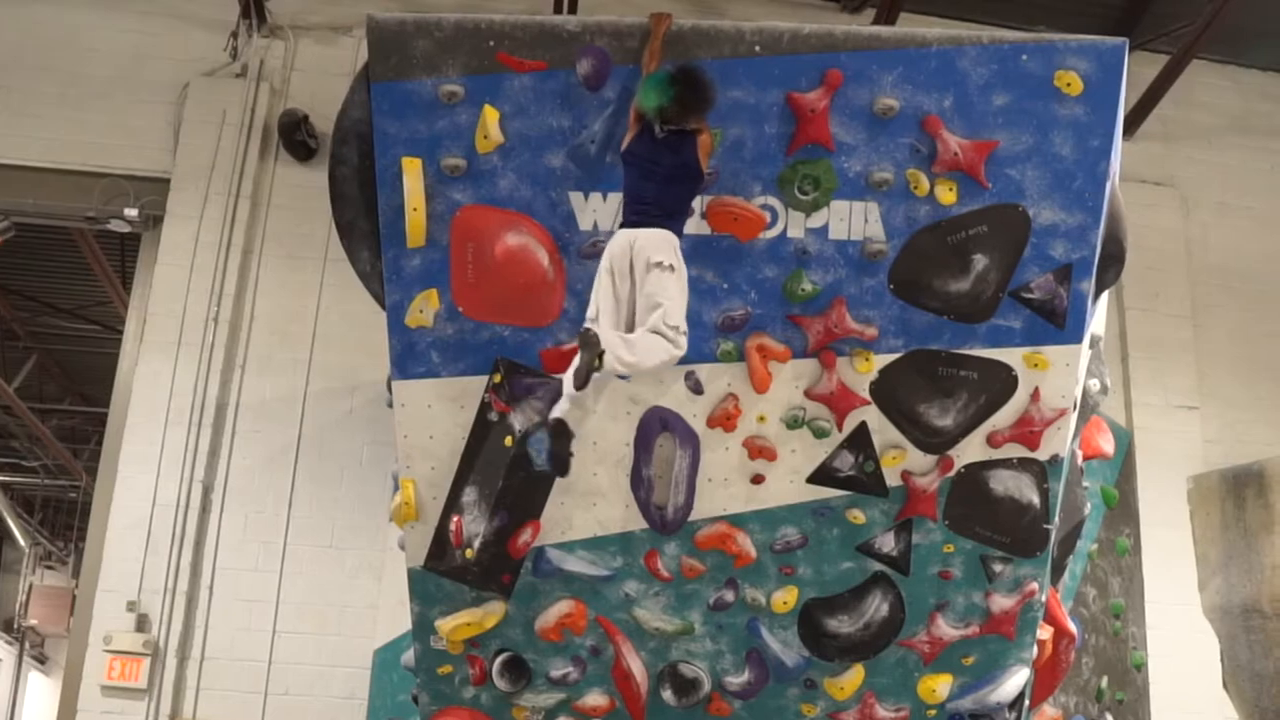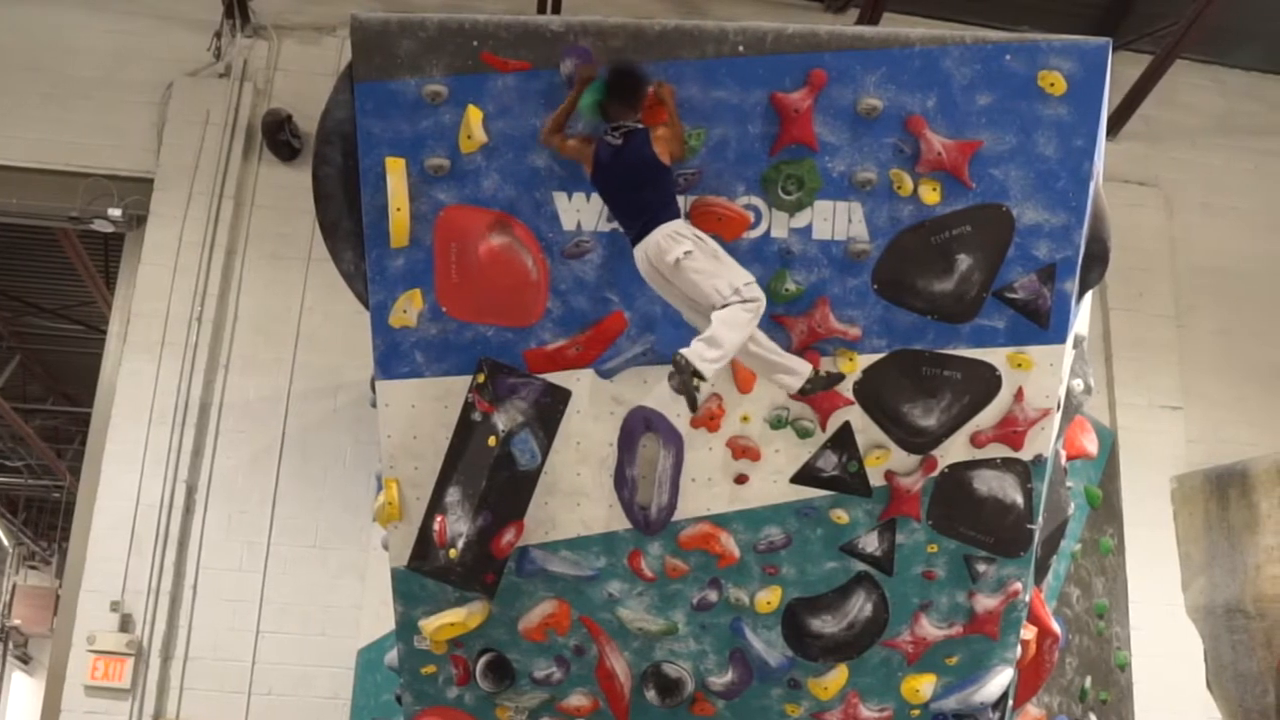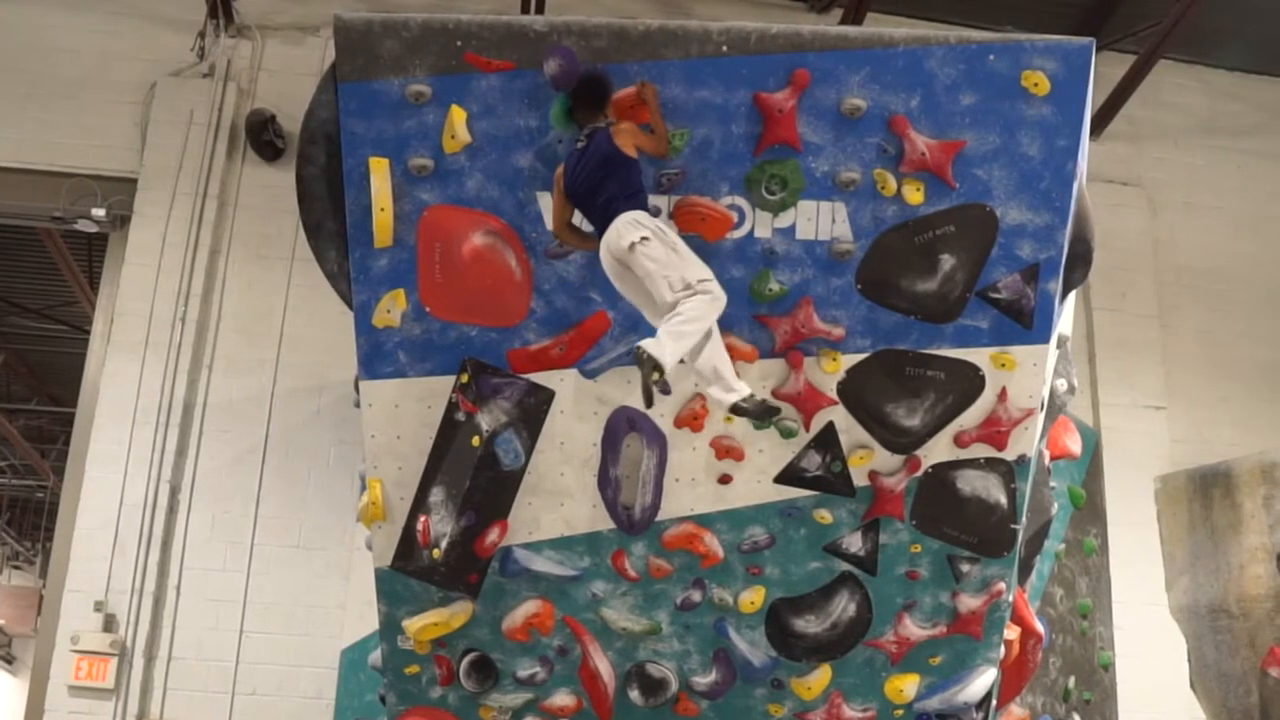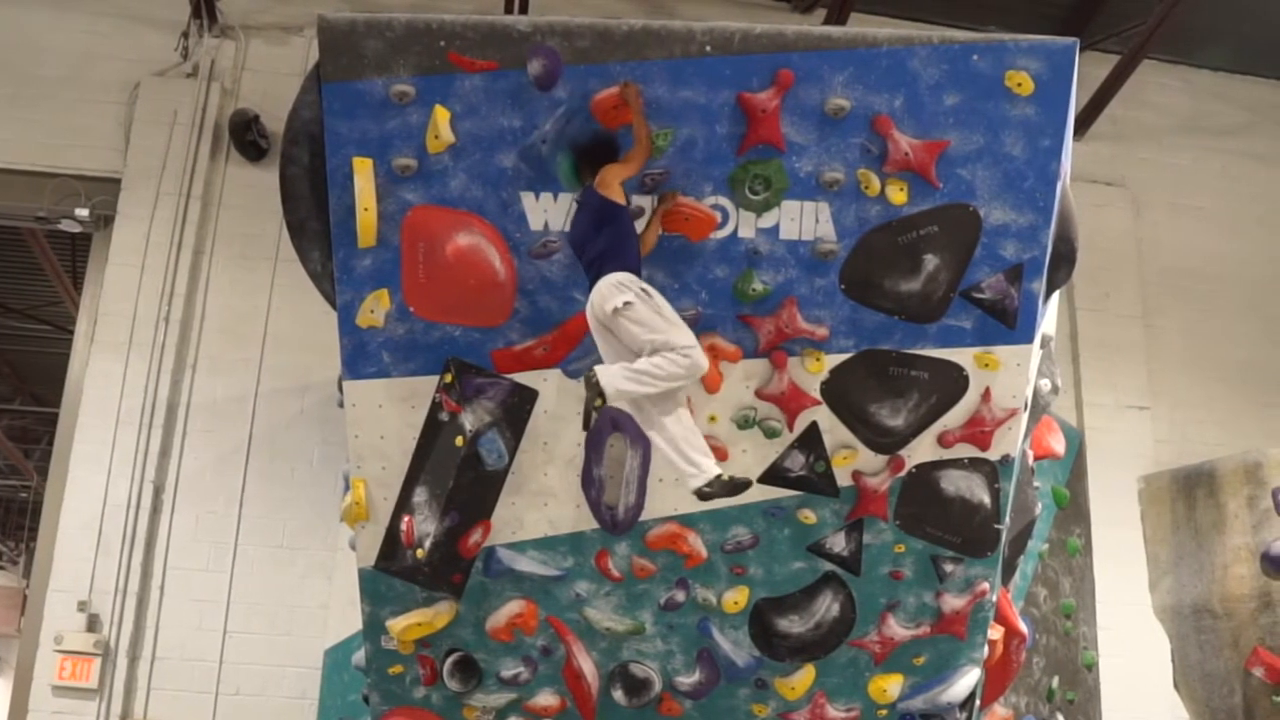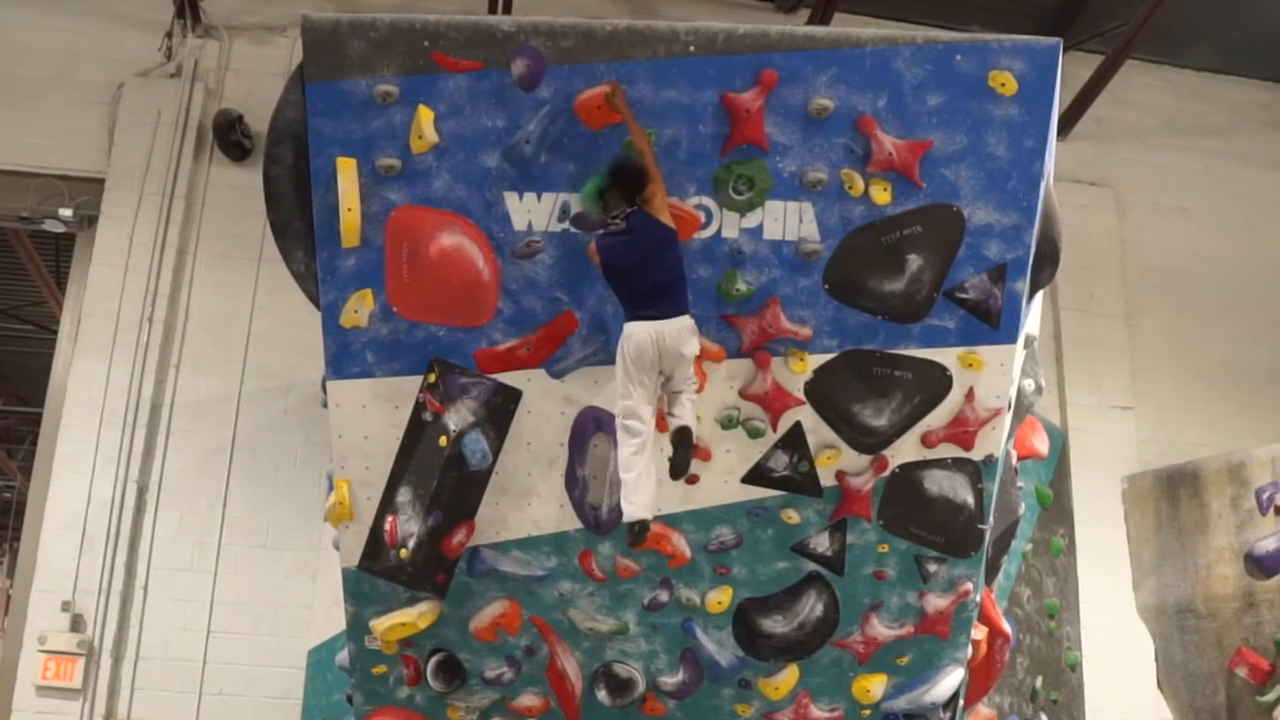
dt=1s
person 1, frame 1
left shoulder: (636, 131)
right shoulder: (702, 143)
left elbow: (644, 81)
left wrist: (656, 36)
right wrist: (692, 114)
left hip: (620, 242)
right hip: (660, 243)
left knee: (604, 334)
right knee: (667, 340)
left ankle: (564, 415)
right ankle: (602, 347)
person 1, frame 2
left shoulder: (589, 151)
right shoulder: (658, 137)
left elbow: (548, 135)
right elbow: (680, 152)
left wrist: (578, 90)
right wrist: (670, 106)
left hip: (645, 255)
right hip: (673, 236)
left knee: (723, 324)
right knee: (745, 301)
left ankle: (800, 376)
right ankle: (695, 362)
person 1, frame 3
left shoulder: (565, 171)
right shoulder: (622, 132)
left elbow: (562, 230)
right elbow: (662, 147)
right wrist: (652, 105)
left hip: (611, 252)
right hip: (637, 228)
left knee: (685, 314)
right knee: (705, 294)
left ankle: (735, 396)
right ankle: (656, 355)
person 1, frame 4
left shoulder: (582, 221)
right shoulder: (605, 180)
left elbow: (638, 247)
right elbow: (642, 150)
left wrist: (660, 210)
right wrist: (635, 108)
left hip: (601, 303)
right hip: (619, 291)
left knee: (661, 396)
right knee: (687, 359)
left ankle: (705, 476)
right ankle: (606, 383)
person 1, frame 5
left shoulder: (598, 247)
right shoulder: (657, 214)
right elbow: (649, 160)
right wrist: (625, 112)
left hip: (637, 334)
right hip: (679, 328)
left knee: (634, 423)
right knee: (682, 390)
left ankle: (636, 514)
right ankle: (682, 428)
